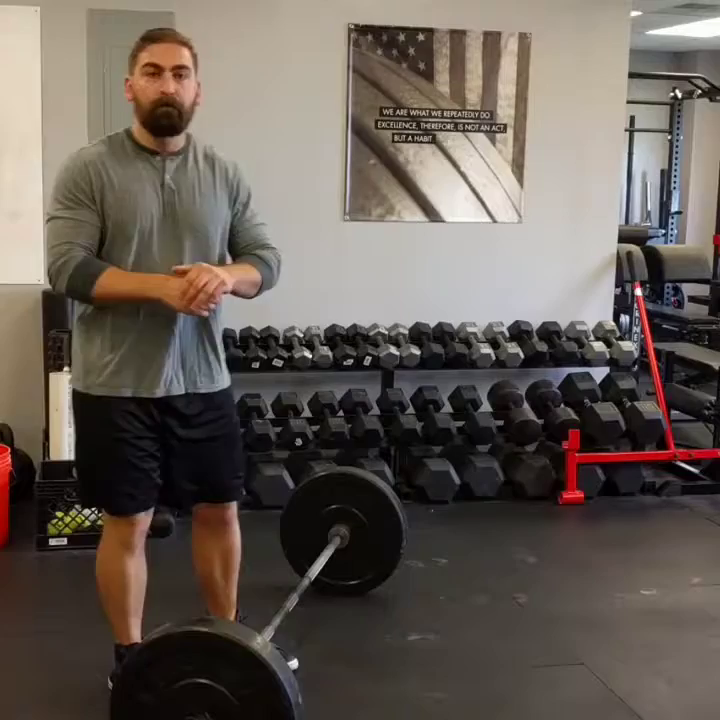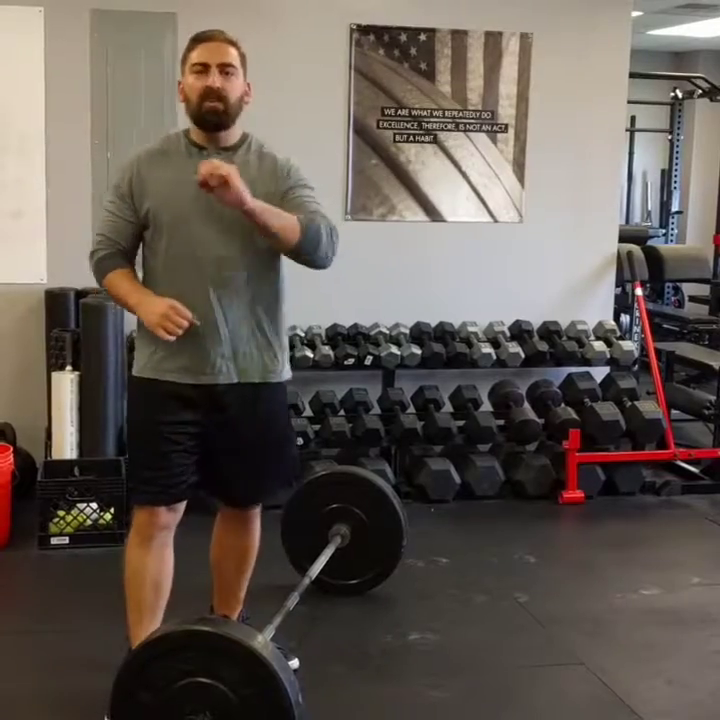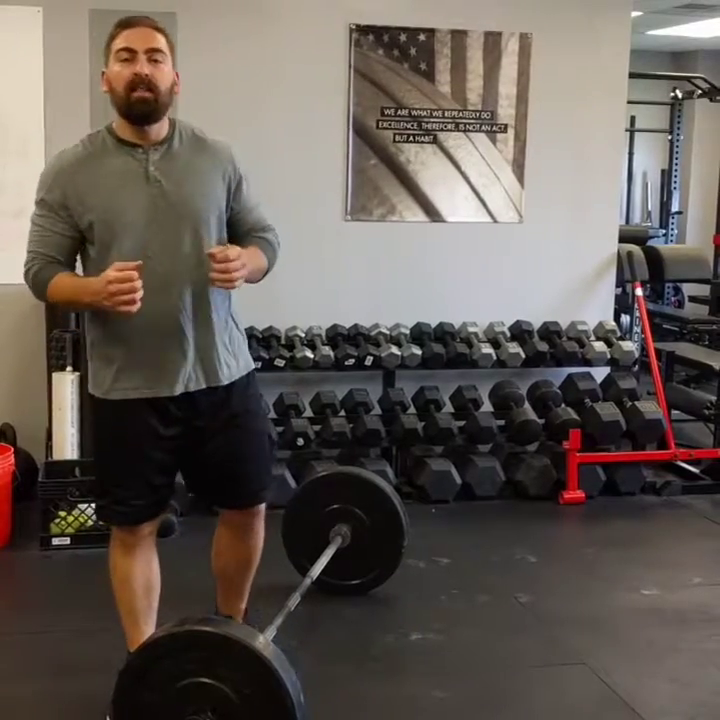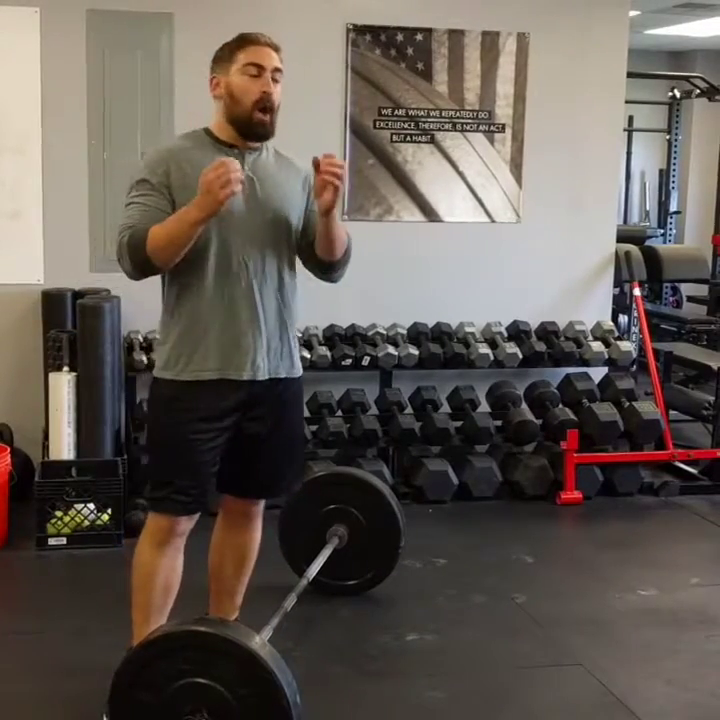
dt=1s
person 1, frame 1
left shoulder: (223, 175)
right shoulder: (89, 170)
left elbow: (265, 259)
right elbow: (70, 271)
left wrist: (226, 275)
right wrist: (161, 287)
left hip: (202, 381)
right hip: (118, 385)
left knee: (219, 511)
right knee: (128, 525)
right ankle: (129, 654)
person 1, frame 2
left shoulder: (277, 170)
right shoulder: (143, 169)
left elbow: (321, 243)
right elbow: (107, 255)
left wrist: (247, 202)
right wrist: (143, 301)
left hip: (255, 372)
right hip: (167, 374)
left knee: (242, 507)
right knee: (154, 517)
left ankle: (227, 628)
person 1, frame 3
left shoulder: (215, 158)
right shoulder: (69, 172)
left elbow: (263, 237)
right elbow: (41, 273)
left wrist: (247, 264)
right wrist: (94, 290)
left hip: (223, 374)
right hip: (129, 387)
left knee: (246, 510)
right knee: (134, 528)
person 1, frame 4
left shoulder: (291, 172)
right shoulder: (169, 162)
left elbow: (330, 266)
right elbow: (134, 256)
left wrist: (328, 208)
right wrist: (202, 207)
left hip: (274, 373)
right hip: (194, 375)
left knee: (246, 506)
right knee: (171, 518)
